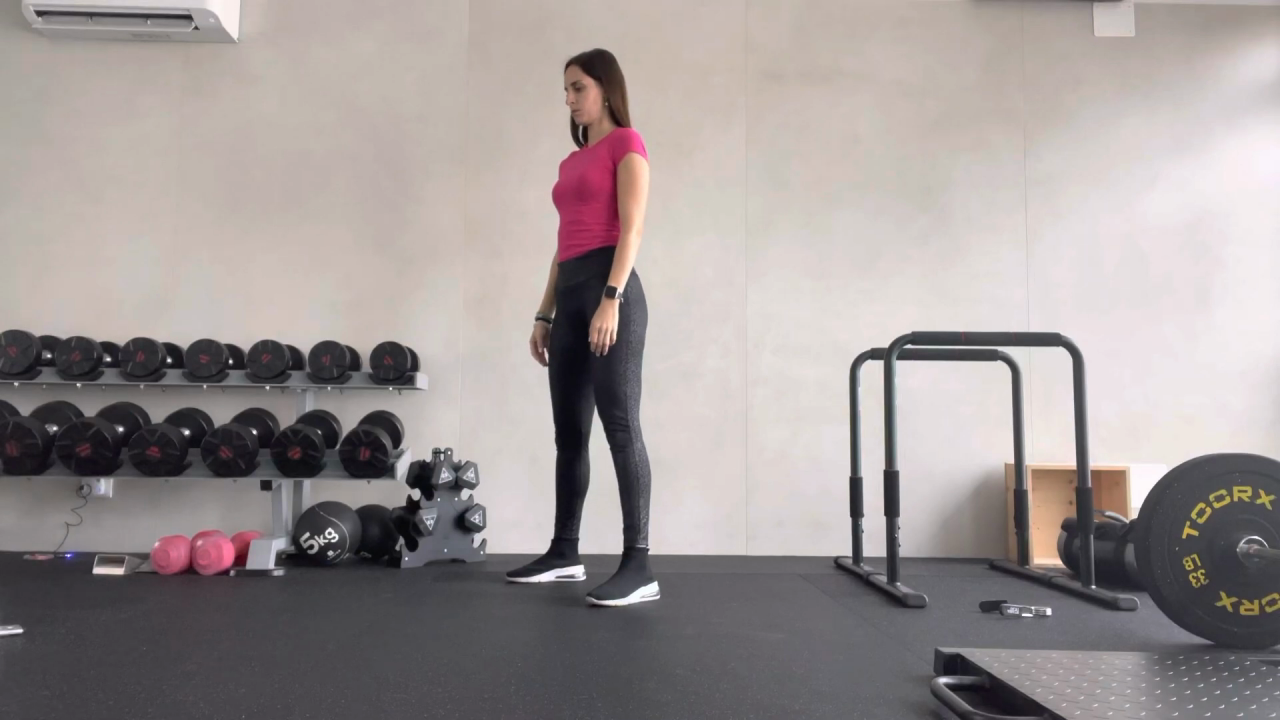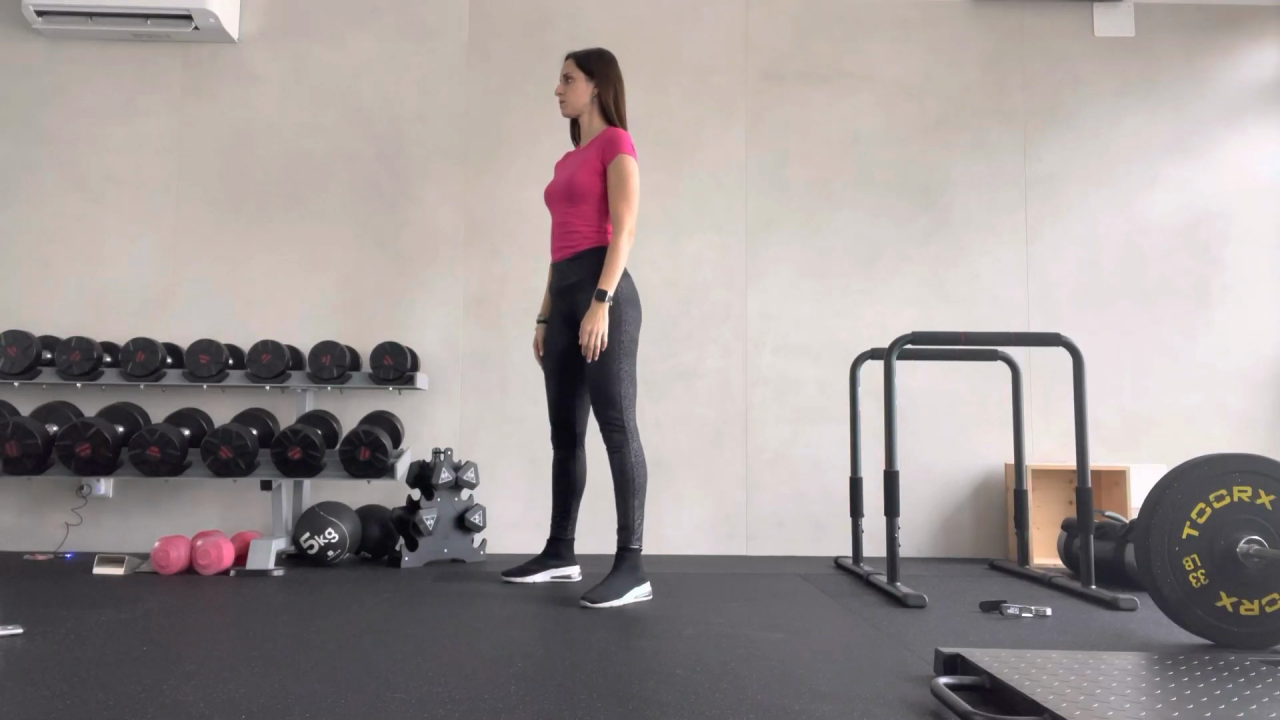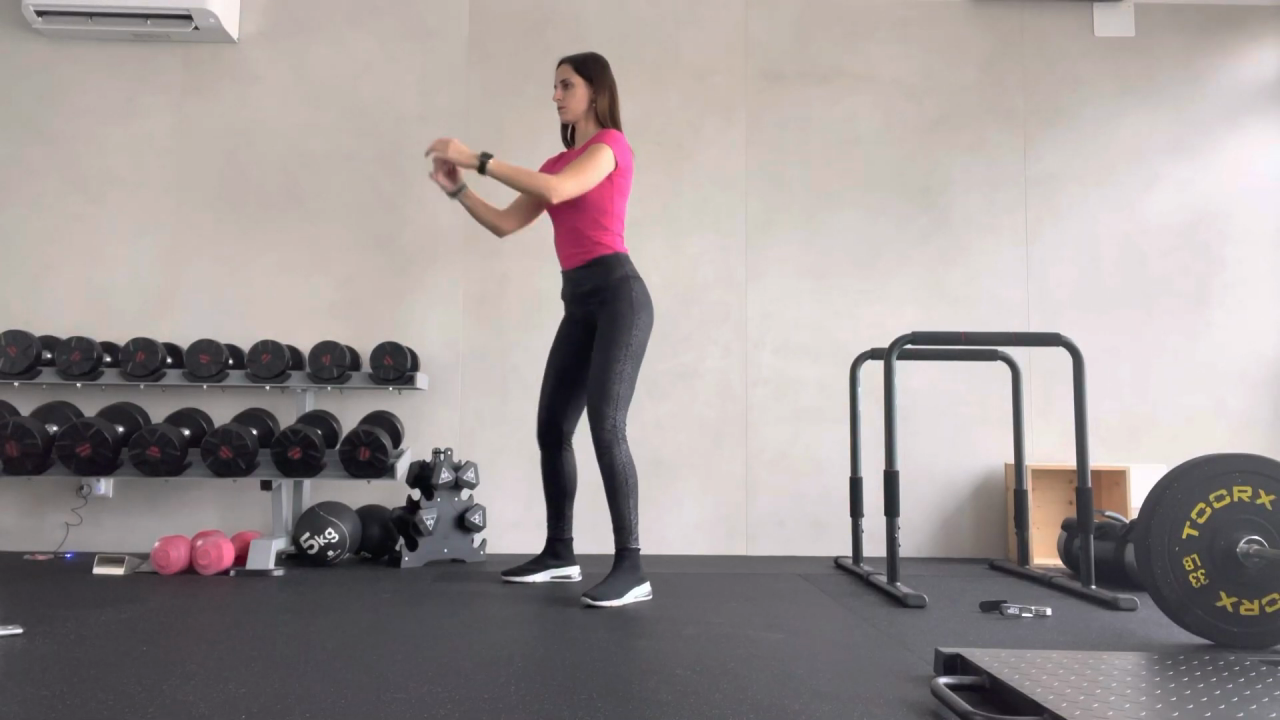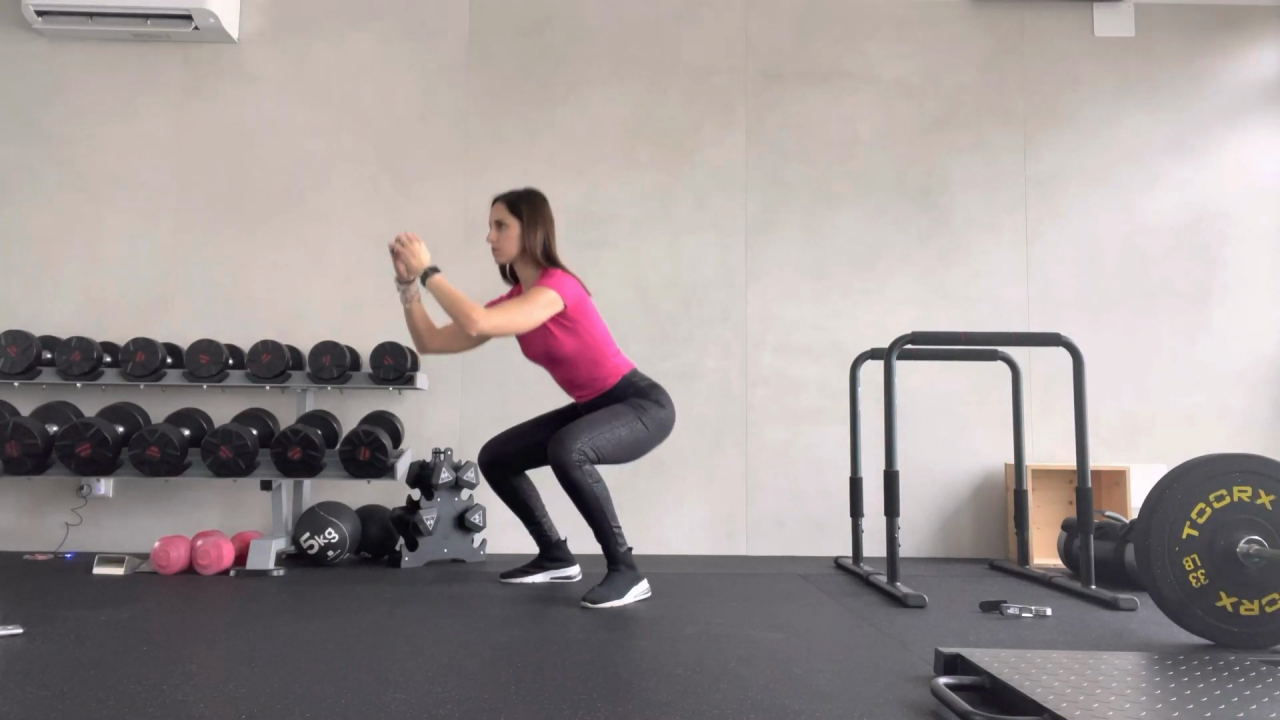
dt=1s
person 1, frame 1
left shoulder: (626, 143)
right shoulder: (571, 162)
left elbow: (631, 228)
left wrist: (611, 298)
right wrist: (543, 314)
left hip: (608, 288)
right hip: (570, 294)
left knee: (620, 426)
right knee: (569, 432)
left ankle: (638, 566)
right ankle: (565, 551)
person 1, frame 2
left shoulder: (616, 143)
right shoulder: (567, 161)
left elbow: (623, 230)
left wrist: (601, 302)
right wrist: (544, 316)
left hip: (603, 290)
right hip: (566, 295)
left knee: (617, 426)
right knee: (565, 431)
left ankle: (631, 566)
right ankle: (560, 551)
person 1, frame 3
left shoulder: (610, 144)
right shoulder: (558, 162)
left elbow: (555, 192)
right elbow: (506, 223)
left wrist: (480, 161)
right wrist: (458, 187)
left hip: (618, 294)
right hip: (579, 301)
left knee: (605, 426)
right knee: (551, 429)
left ankle: (630, 568)
right ankle: (559, 553)
person 1, frame 4
left shoulder: (556, 286)
right shoulder: (516, 301)
left elbow: (478, 324)
right elbow: (431, 343)
left wrist: (428, 270)
right wrist: (408, 283)
left hip: (644, 406)
right hip: (597, 408)
left knee: (566, 449)
right knee: (495, 457)
left ankle: (625, 570)
right ankle: (555, 554)
